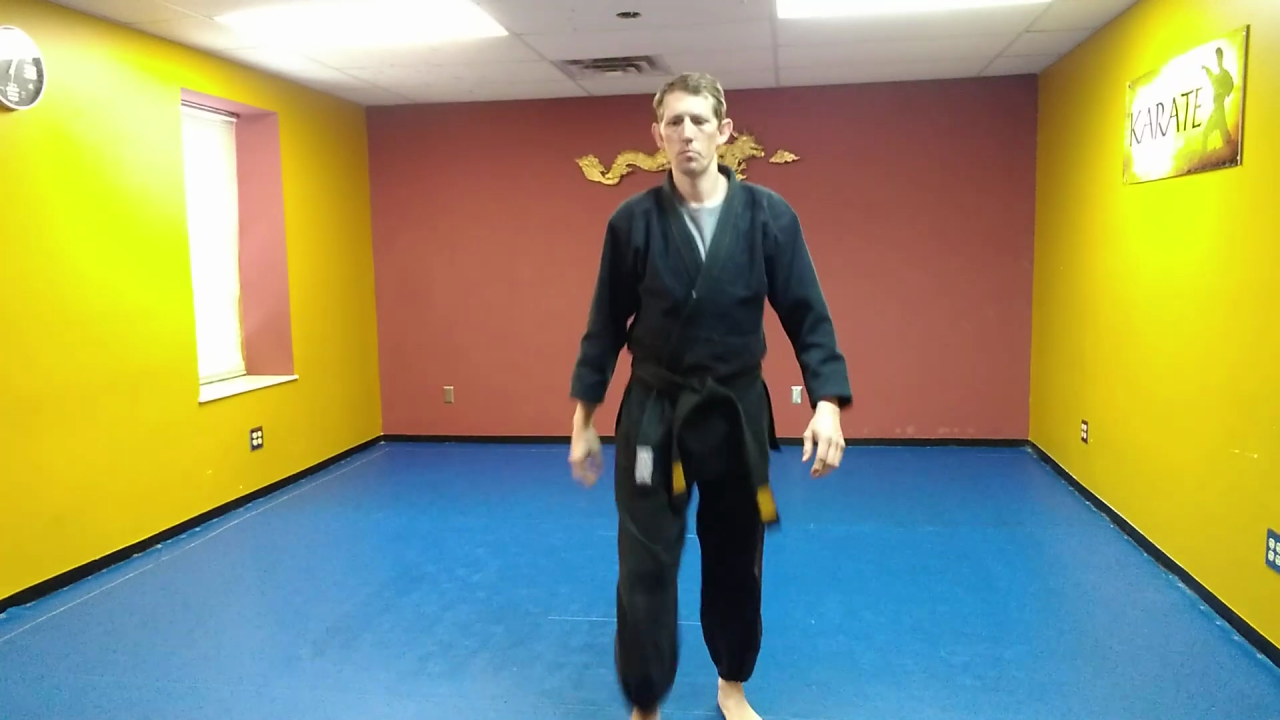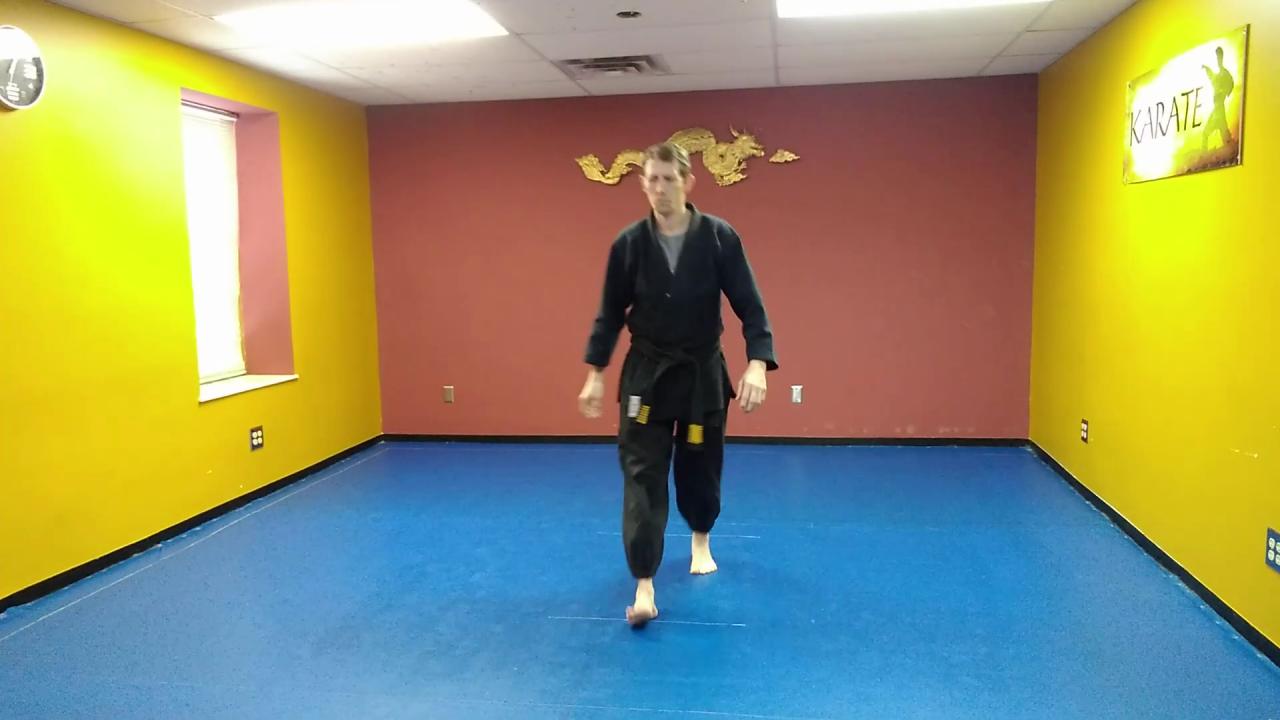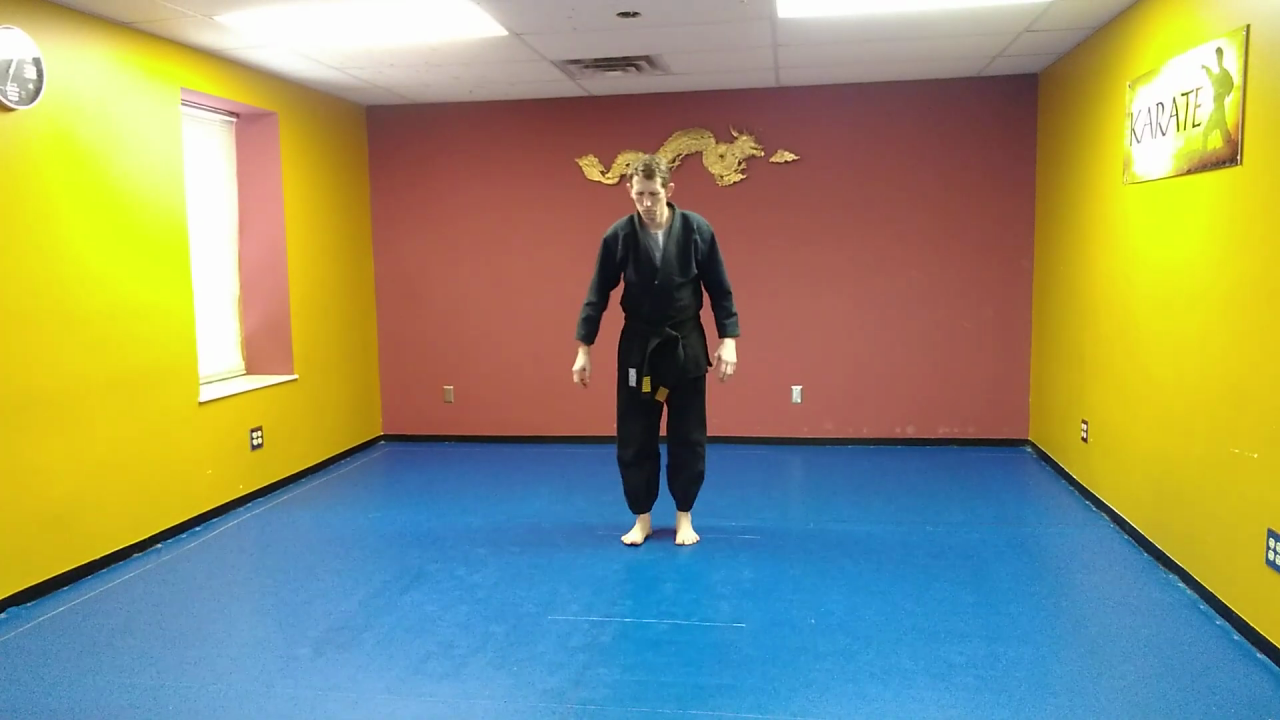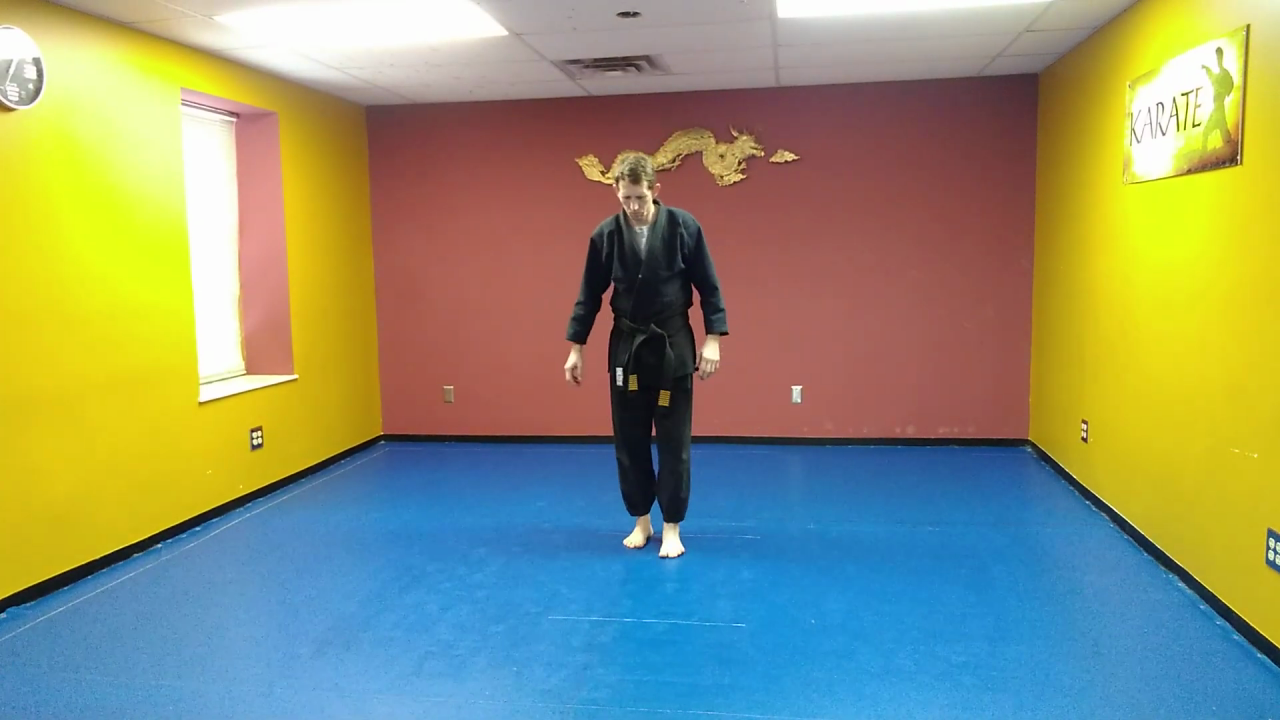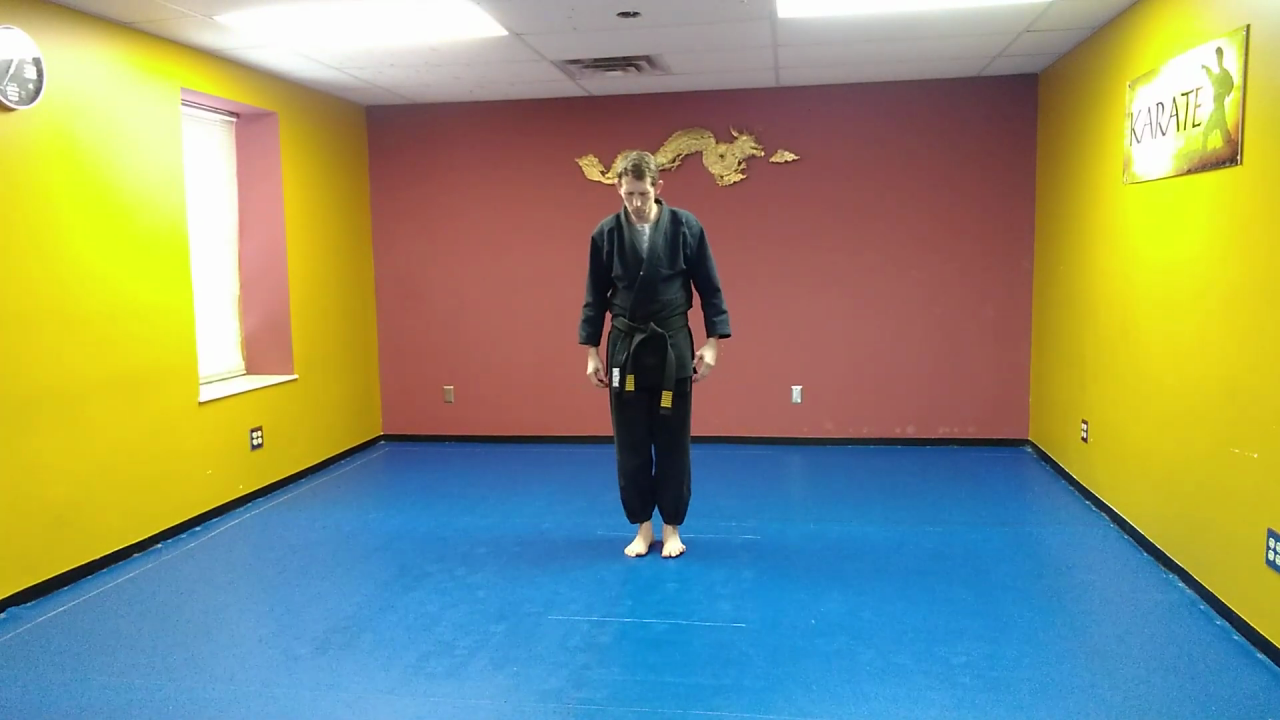
dt=1s
person 1, frame 1
left shoulder: (768, 216)
right shoulder: (633, 221)
left elbow: (807, 318)
right elbow: (604, 324)
left wrist: (827, 405)
right wrist: (582, 418)
left hip: (737, 411)
right hip: (654, 412)
left knee: (735, 565)
right knee: (646, 574)
person 1, frame 2
left shoulder: (719, 237)
right shoulder: (629, 242)
left elbow: (749, 305)
right elbow: (610, 312)
left wrist: (757, 364)
right wrist: (594, 374)
left hip: (702, 370)
right hip: (646, 371)
left knee: (700, 470)
right knee: (642, 478)
left ankle: (701, 539)
right ankle: (644, 591)
person 1, frame 3
left shoulder: (697, 229)
right shoulder: (618, 235)
left elbow: (719, 289)
right elbow: (598, 295)
left wrist: (728, 341)
right wrist: (584, 349)
left hip: (686, 343)
right hip: (639, 345)
left knee: (688, 437)
right knee: (635, 438)
left ankle: (684, 516)
right ankle: (642, 518)
person 1, frame 4
left shoulder: (683, 226)
right shoulder: (605, 234)
left elbow: (708, 286)
right elbow: (589, 294)
left wrist: (713, 338)
right wrist: (576, 348)
left hip: (673, 344)
right hip: (627, 344)
left knee: (673, 439)
right knee: (630, 439)
left ankle: (671, 528)
right ankle: (642, 520)
person 1, frame 5
left shoulder: (685, 226)
right shoulder: (606, 232)
left elbow: (709, 287)
right elbow: (595, 295)
left wrist: (712, 341)
right wrist: (592, 351)
left hip: (673, 344)
right hip: (626, 345)
left knee: (673, 442)
right knee: (631, 444)
left ankle: (671, 528)
right ankle: (643, 526)
